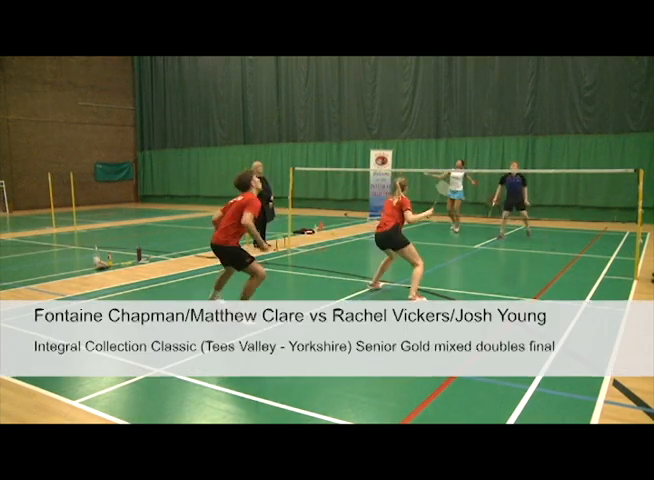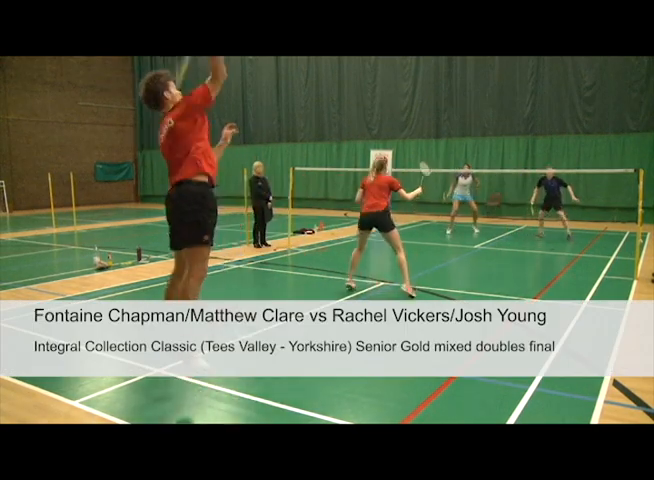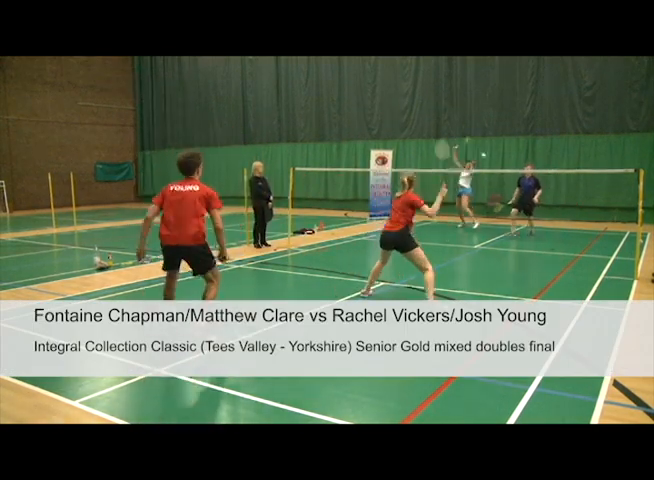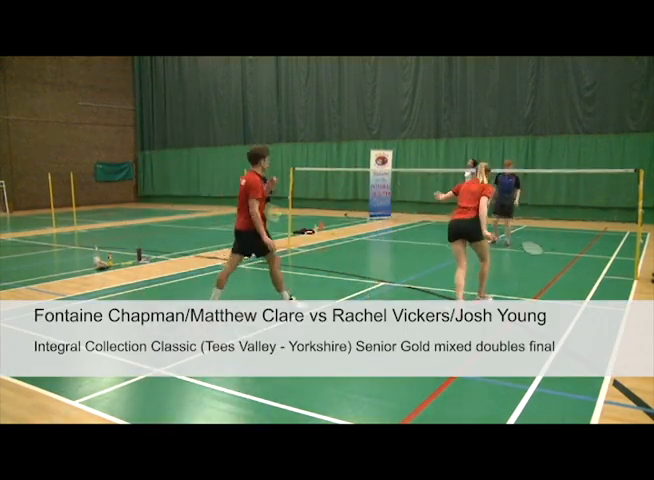
dt=1s
person 1, frame 1
left shoulder: (237, 200)
right shoulder: (253, 200)
left elbow: (216, 219)
right elbow: (246, 222)
right wrist: (261, 242)
left hip: (219, 243)
right hip: (227, 245)
left knee: (230, 269)
right knee: (259, 273)
left ankle: (215, 298)
person 1, frame 2
left shoulder: (166, 132)
right shoulder: (185, 111)
right elbow: (219, 77)
left wrist: (223, 142)
left hip: (180, 195)
right hip: (196, 193)
left knee: (181, 272)
right knee: (196, 272)
person 1, frame 3
left shoulder: (168, 190)
right shoulder: (207, 192)
left elbow: (149, 217)
right elbow: (219, 225)
left wrist: (141, 245)
right wrist: (223, 250)
left hip: (169, 243)
right hip: (195, 244)
left knee: (171, 276)
right knee: (213, 280)
person 1, frame 4
left shoulder: (246, 178)
right shoulder: (255, 182)
right elbow: (254, 210)
left wrist: (268, 187)
right wrist: (264, 236)
left hip: (241, 228)
right hip: (252, 229)
left knee: (231, 264)
right knee: (274, 261)
left ankle: (213, 300)
right ankle: (286, 299)
person 2, frame 1
left shoulder: (390, 200)
right shoulder: (403, 200)
right elbow: (410, 219)
right wrist: (426, 213)
left hip: (379, 236)
right hip: (392, 234)
left knee: (391, 257)
right knee: (418, 264)
left ankle: (374, 283)
right ankle: (413, 295)
person 2, frame 2
left shoulder: (366, 180)
right shoulder: (390, 180)
left elbow: (358, 199)
right elbow: (407, 197)
right wrist: (417, 191)
left hip: (365, 216)
right hip: (381, 215)
left knee: (360, 248)
right knee: (399, 250)
left ankle: (350, 280)
right ankle: (407, 284)
person 2, frame 3
left shoulder: (397, 197)
right shoulder: (413, 198)
right elbow: (431, 213)
right wrist: (441, 195)
left hip: (386, 236)
right hip: (401, 237)
left knee: (382, 261)
right knee: (427, 268)
left ankle: (366, 289)
right ankle: (431, 300)
person 2, frame 4
left shoulder: (464, 185)
right shoulder: (487, 188)
left elbow: (442, 198)
right elbow: (482, 208)
left wrist: (440, 197)
right wrist: (484, 230)
left hip: (454, 224)
right hip: (471, 224)
left knee: (461, 266)
right knee: (485, 259)
right ankle: (482, 295)
